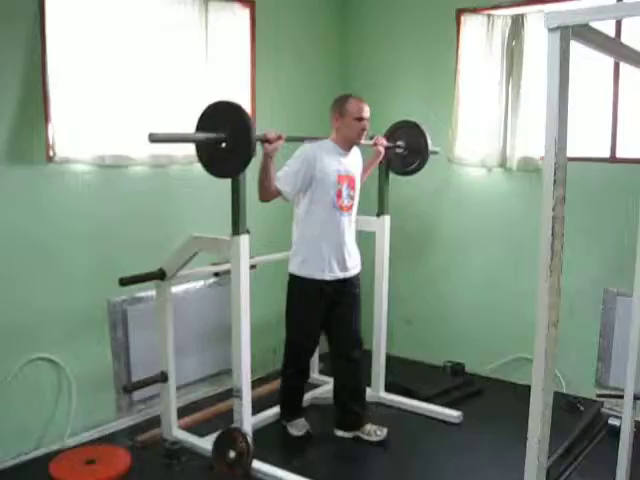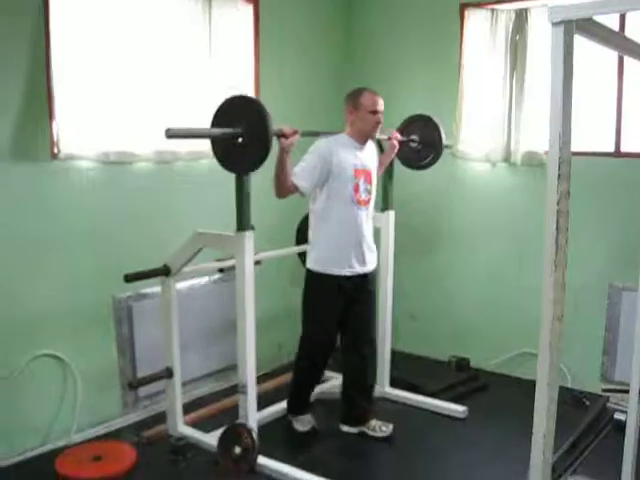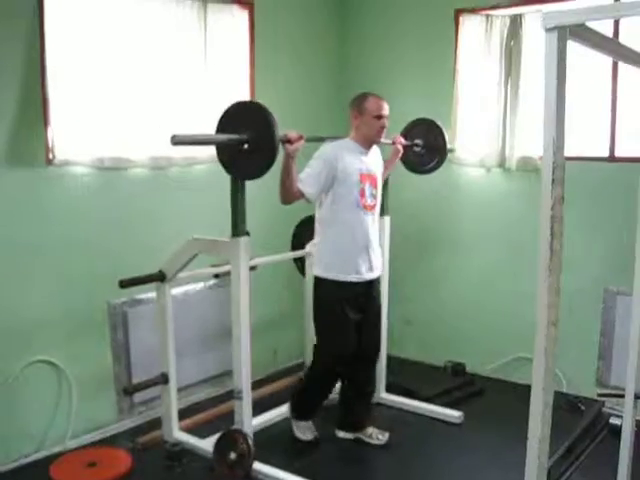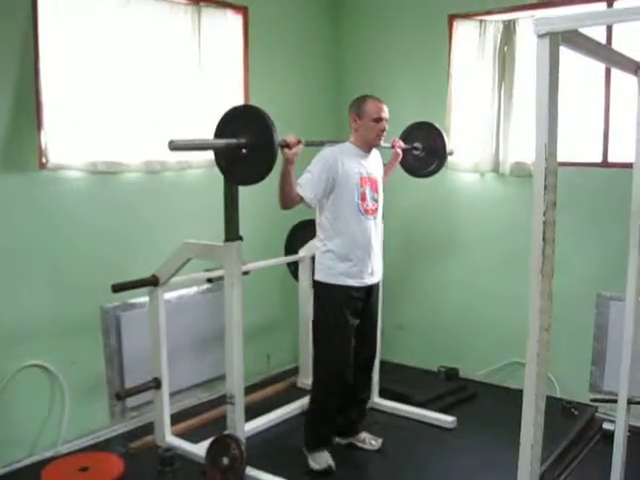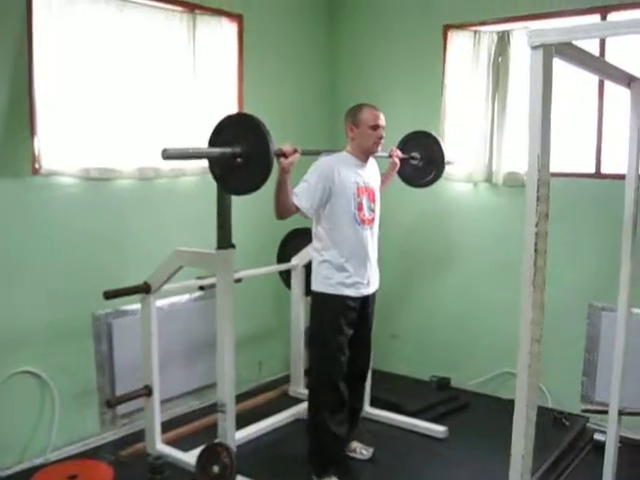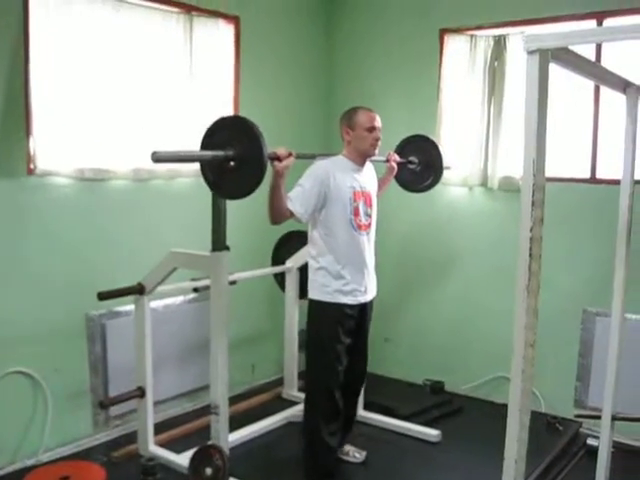
dt=0.2s
person 1, frame 1
left shoulder: (354, 155)
right shoulder: (311, 155)
right elbow: (267, 193)
left wrist: (376, 157)
right wrist: (268, 156)
left hip: (347, 271)
right hip: (311, 273)
left knee: (349, 350)
right knee: (300, 349)
left ankle: (351, 421)
right ankle: (291, 413)
person 1, frame 2
left shoulder: (370, 150)
right shoulder: (327, 149)
right elbow: (284, 190)
left wrist: (390, 153)
right wrist: (284, 151)
left hip: (364, 266)
right hip: (328, 268)
left knee: (362, 346)
right knee: (317, 345)
left ankle: (357, 416)
right ankle: (298, 408)
person 1, frame 3
left shoulder: (373, 155)
right shoulder: (332, 154)
right elbow: (289, 196)
left wrist: (395, 157)
right wrist: (289, 157)
left hip: (369, 272)
right hip: (336, 274)
left knee: (366, 353)
right knee: (334, 353)
left ankle: (354, 422)
right ankle: (302, 411)
person 1, frame 4
left shoulder: (374, 158)
right shoulder: (332, 158)
right elbow: (288, 201)
left wrist: (395, 160)
right wrist: (288, 162)
left hip: (369, 276)
right hip: (336, 279)
left knee: (362, 361)
right knee: (334, 365)
left ankle: (349, 427)
right ankle: (317, 442)
person 1, frame 5
left shoulder: (371, 167)
right shoulder: (328, 168)
right elbow: (284, 211)
left wrist: (392, 169)
right wrist: (284, 171)
left hip: (366, 286)
right hip: (333, 289)
left knee: (356, 372)
right knee: (329, 378)
left ankle: (343, 437)
person 1, frame 6
left shoulder: (368, 172)
right shoulder: (324, 172)
right elbow: (279, 216)
left wrist: (390, 174)
right wrist: (278, 176)
left hip: (363, 293)
right hip: (331, 296)
left knee: (353, 379)
right knee: (325, 386)
left ankle: (337, 440)
